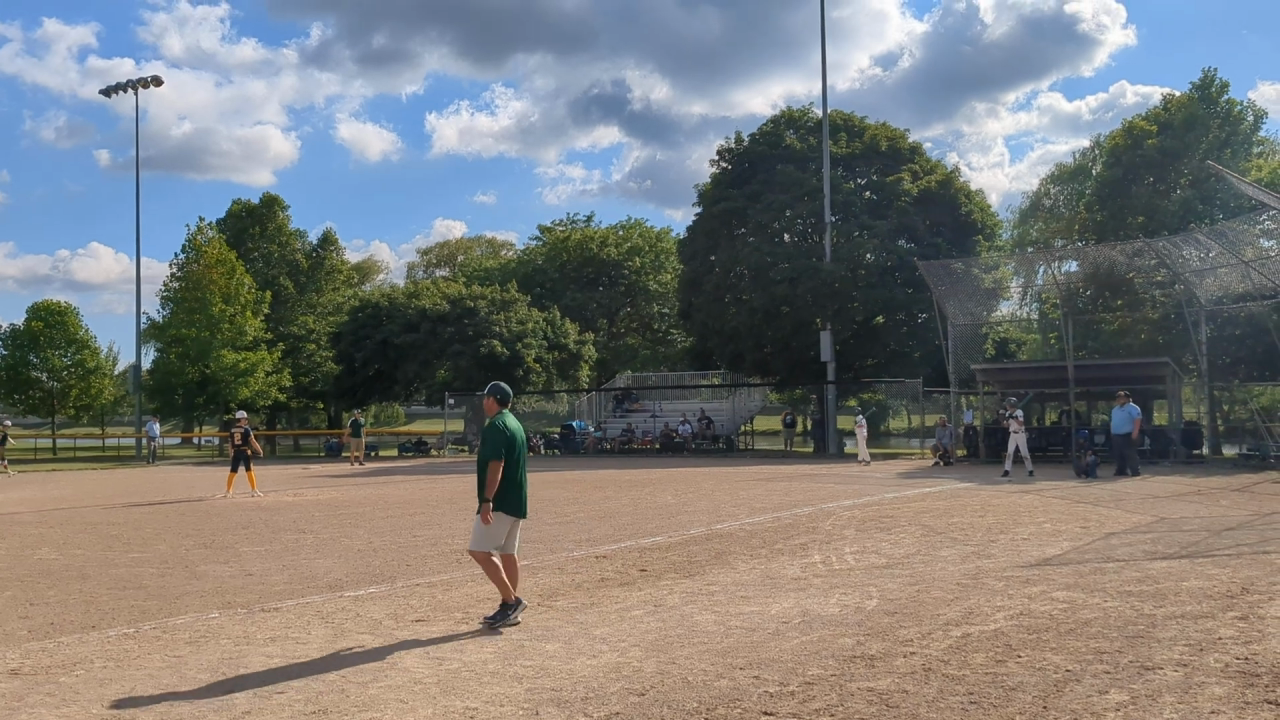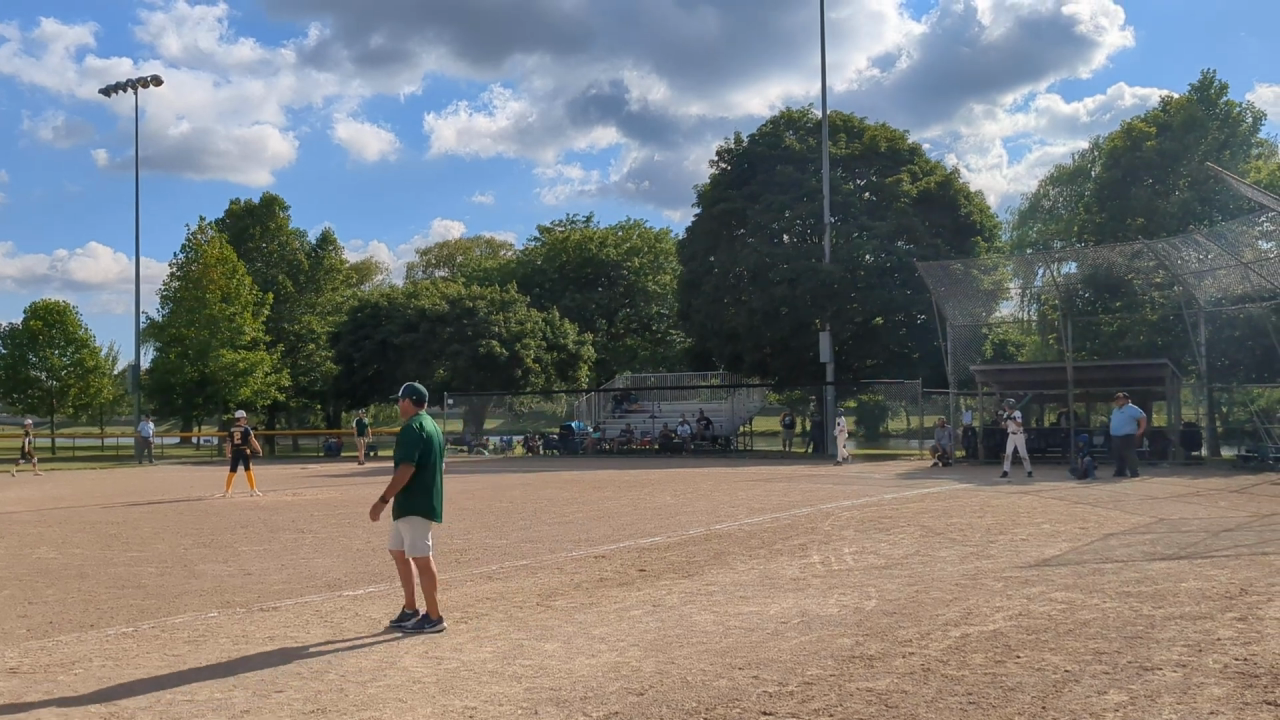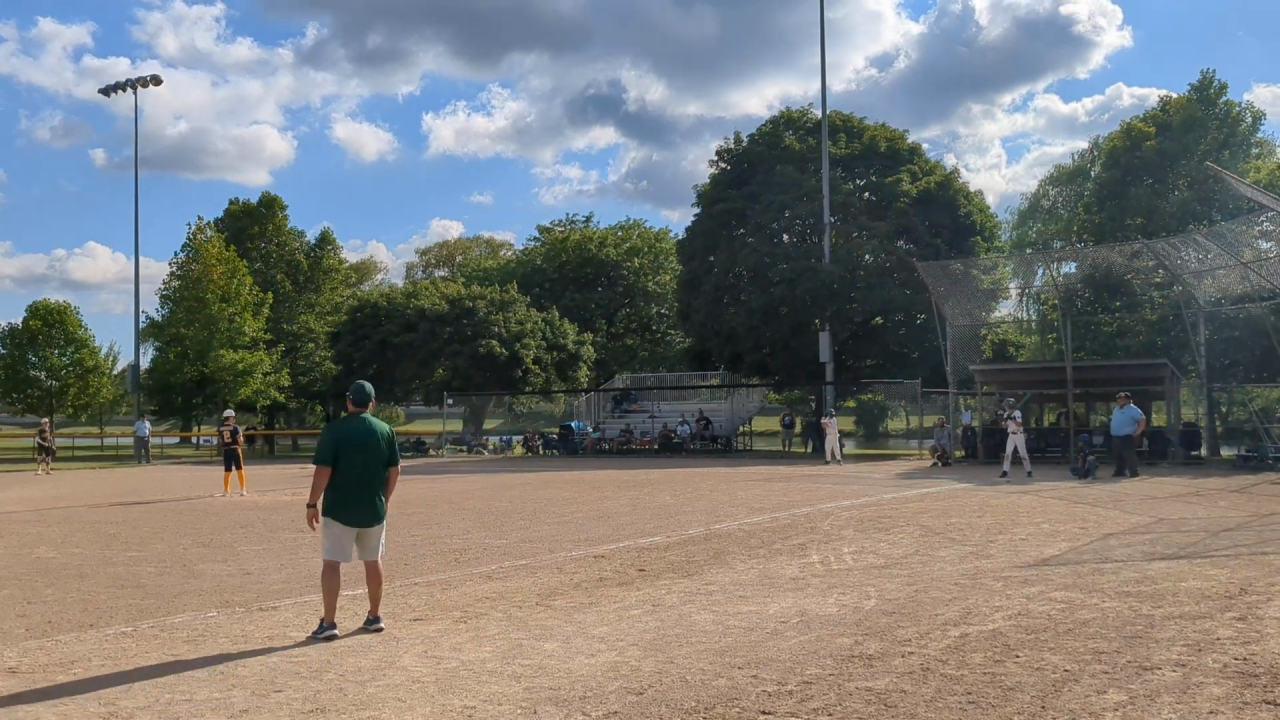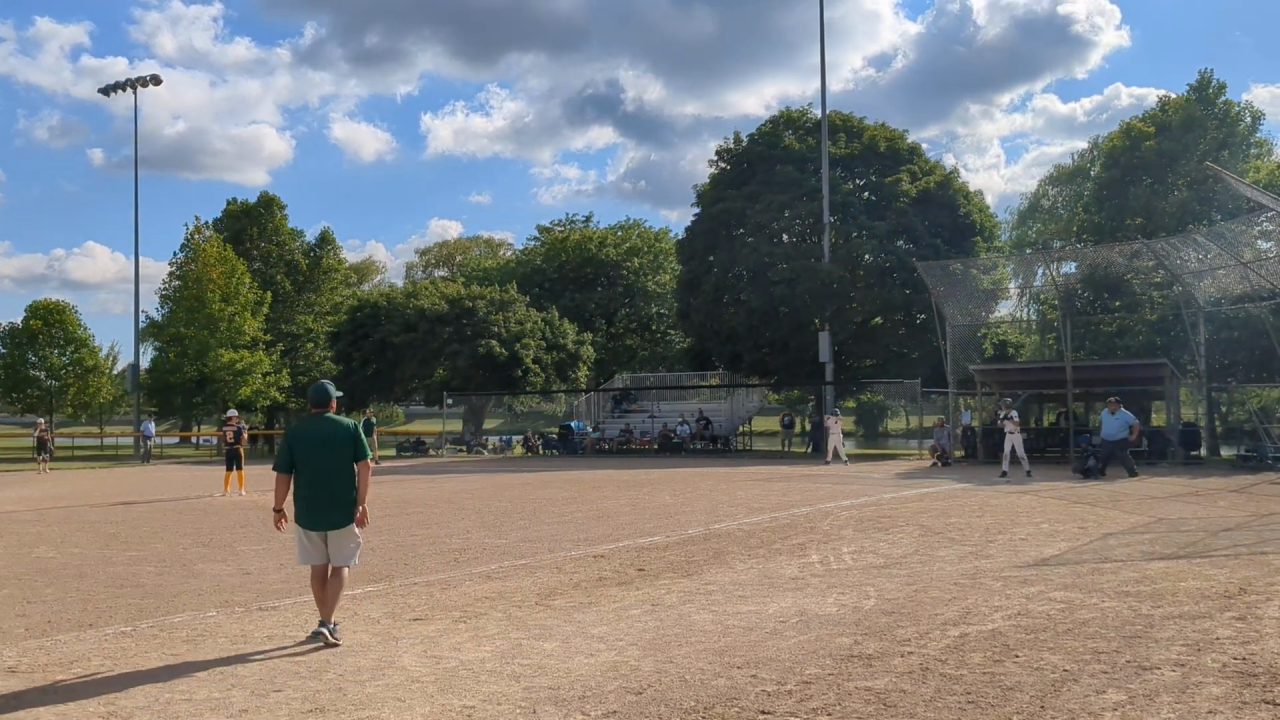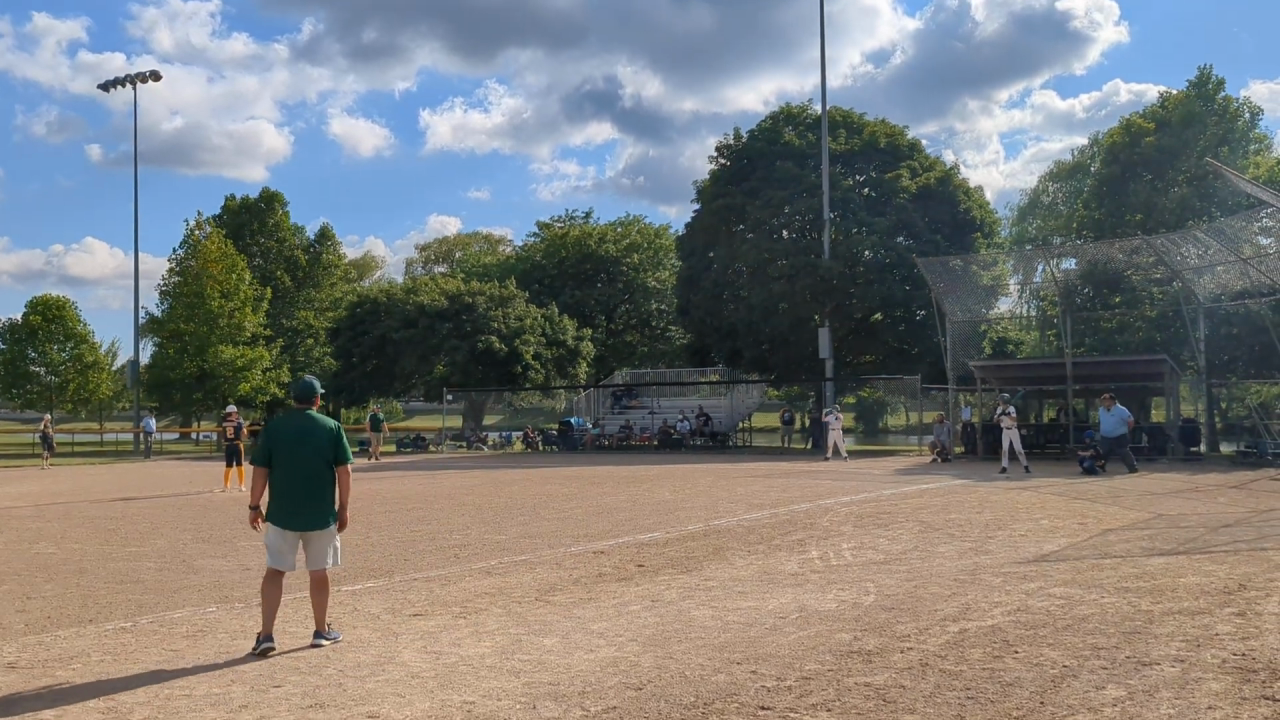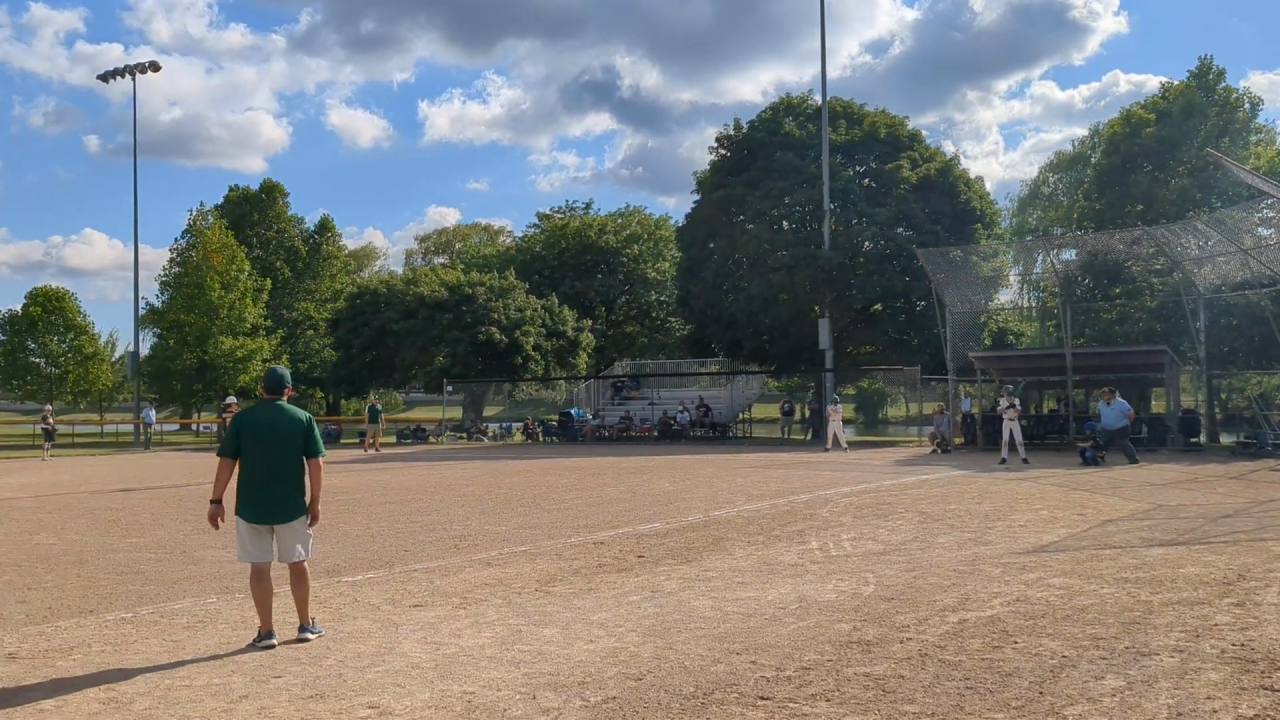
dt=0.7s
person 1, frame 1
left shoulder: (495, 425)
right shoulder: (514, 424)
left elbow: (496, 465)
left wrist: (487, 500)
left hip: (500, 504)
right hip: (515, 502)
left knee: (480, 551)
right knee: (507, 554)
left ankle: (511, 602)
right ankle: (507, 608)
person 1, frame 2
left shoulder: (412, 428)
right shoulder: (433, 426)
left elbow: (406, 469)
right elbow: (440, 466)
left wrist: (382, 500)
left hip: (414, 505)
right hip: (426, 502)
left knee: (421, 558)
right knee: (399, 552)
left ankle: (434, 617)
right ankle: (410, 609)
person 1, frame 3
left shoulder: (335, 429)
right shoulder: (385, 430)
left elbow: (323, 470)
right elbow: (394, 471)
left wrist: (312, 504)
right wrist: (385, 500)
left hip: (339, 509)
right hip: (373, 509)
left knee: (332, 563)
right knee: (373, 562)
left ankle: (328, 623)
right ankle: (374, 617)
person 1, frame 4
left shoulder: (293, 433)
right shoulder: (350, 427)
left elbow: (283, 475)
right elbow: (365, 466)
left wrist: (278, 509)
right wrist: (361, 503)
left hip: (307, 513)
right hip: (343, 511)
left knee: (318, 568)
right knee: (340, 567)
left ankle: (326, 622)
right ankle: (328, 623)
person 1, frame 5
left shoulder: (273, 427)
right shoulder: (332, 427)
left elbow: (260, 471)
right elbow: (344, 471)
left wrist: (254, 506)
right wrist: (343, 508)
left hip: (281, 514)
right hip: (320, 514)
left knee: (275, 572)
right knee: (319, 572)
left ankle: (266, 635)
right ankle: (322, 631)
person 1, frame 6
left shoulder: (242, 419)
right shoulder: (303, 419)
left elbow: (226, 463)
right elbow: (316, 464)
left wrist: (216, 501)
right wrist: (315, 501)
left hip: (251, 506)
right hip: (291, 506)
left knee: (259, 568)
right knee: (298, 564)
left ankle: (267, 631)
right ankle: (306, 625)
